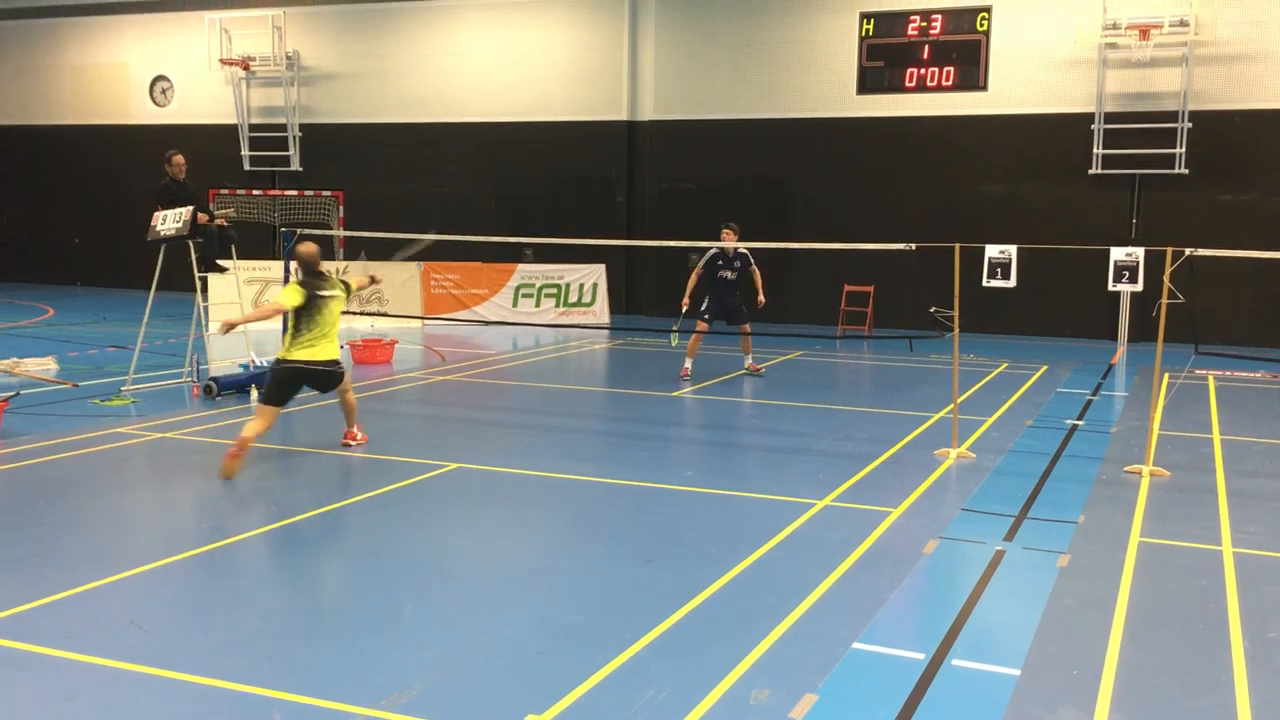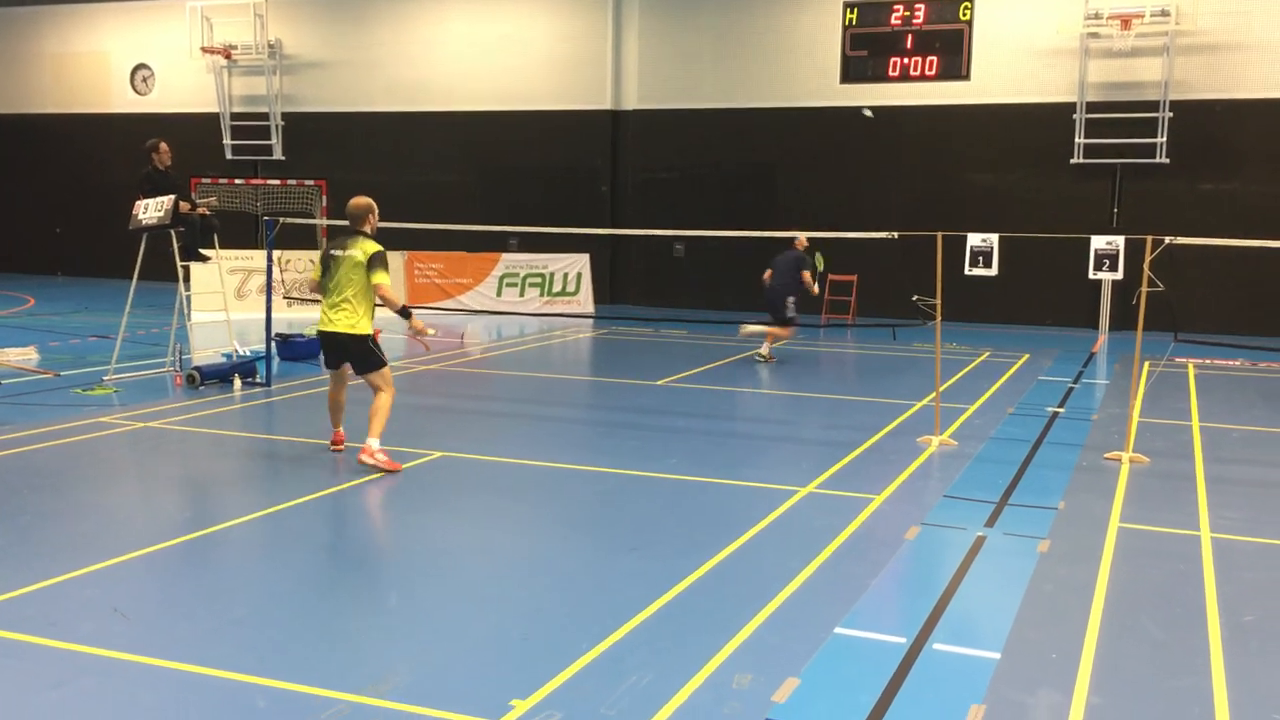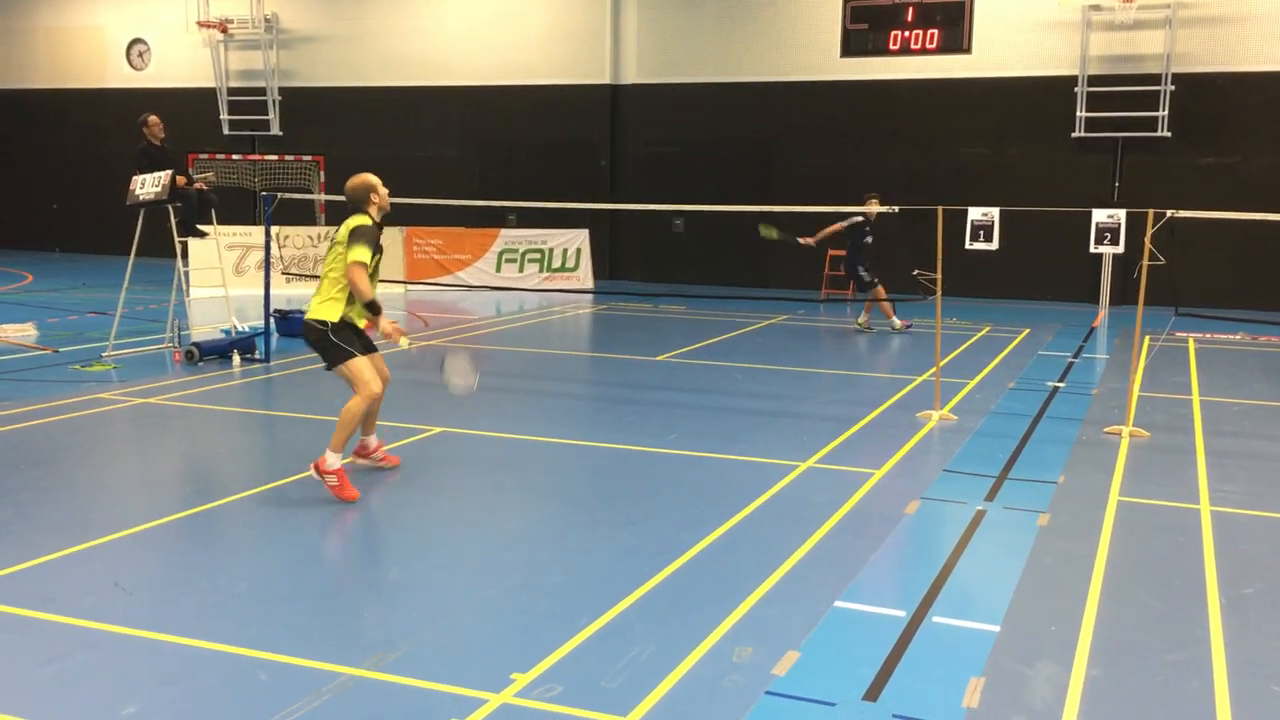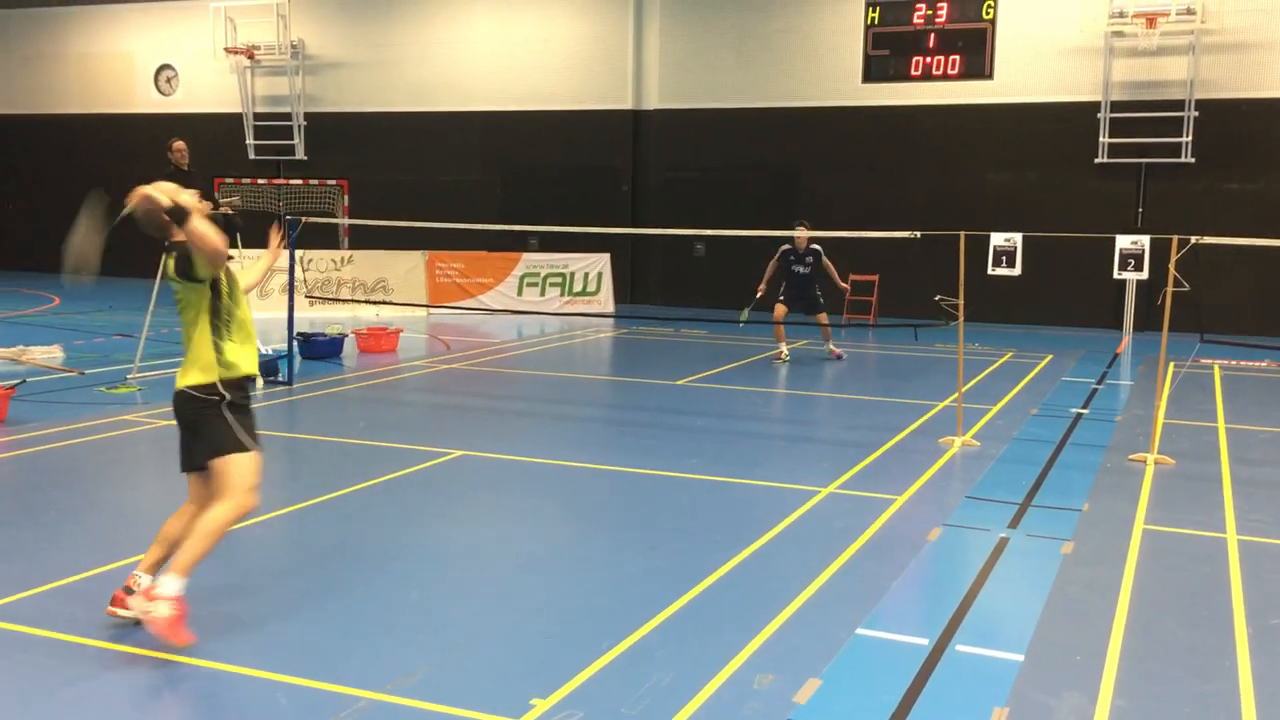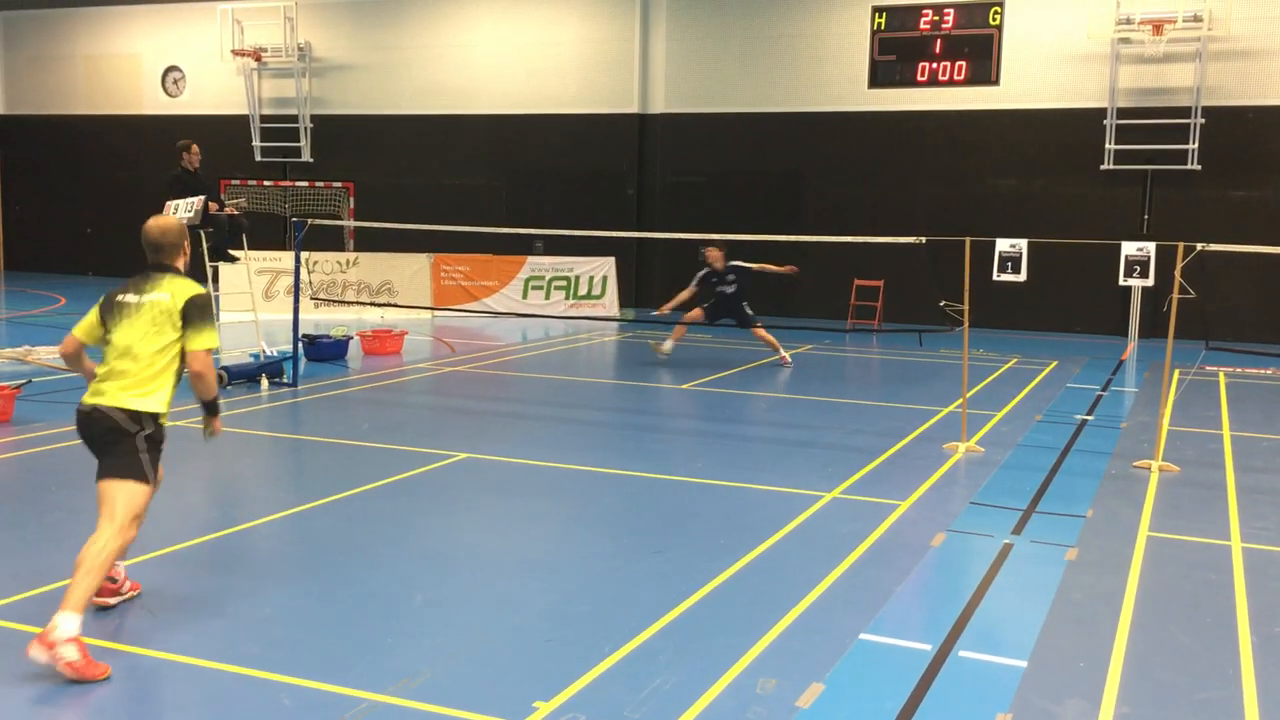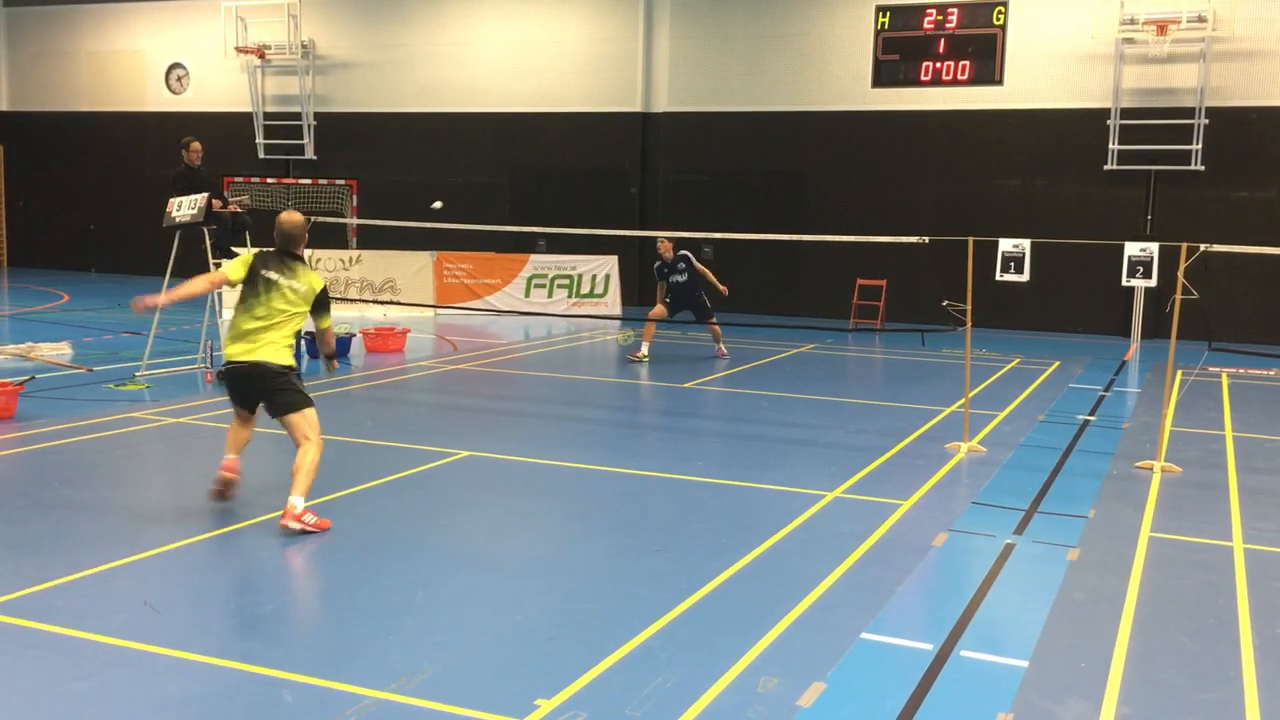
dt=0.7s
person 1, frame 1
left shoulder: (301, 287)
right shoulder: (339, 286)
left elbow: (277, 307)
right elbow: (356, 284)
left wrist: (238, 320)
right wrist: (371, 279)
left hip: (290, 362)
right hip: (325, 363)
left knee: (262, 420)
right knee: (345, 388)
left ankle: (242, 442)
right ankle: (352, 432)
person 1, frame 2
left shoulder: (331, 248)
right shoulder: (373, 250)
left elbow: (313, 285)
right elbow: (382, 291)
right wrist: (409, 317)
left hip: (327, 330)
right hip: (356, 333)
left knee: (337, 382)
right knee: (385, 389)
left ankle: (337, 435)
right ankle: (371, 450)
person 1, frame 3
left shoulder: (353, 227)
right shoulder: (365, 228)
right elbow: (357, 276)
left wrist: (370, 316)
right wrist: (379, 316)
left hip: (343, 321)
right hip: (330, 324)
left knee: (381, 377)
right knee: (369, 390)
left ankle: (367, 446)
right ankle: (329, 463)
person 1, frame 4
left shoulder: (206, 265)
right shoulder: (190, 261)
left elbow: (237, 279)
right elbow: (217, 249)
left wrist: (272, 256)
right wrist: (171, 209)
left hip: (201, 397)
right hip: (214, 398)
left knee: (198, 508)
right knee: (237, 499)
left ankle: (137, 587)
right ankle: (164, 593)
person 1, frame 5
left shoulder: (118, 294)
right shoulder: (192, 296)
left elbow: (69, 349)
right elbow: (200, 367)
right wrist: (212, 413)
left hip: (95, 410)
right hip: (129, 419)
left knee: (147, 484)
right knee: (117, 528)
left ankle: (107, 579)
right ankle: (60, 634)
person 1, frame 6
left shoulder: (254, 261)
right shoulder: (315, 284)
left elbow: (210, 281)
right elbow: (326, 334)
left wrist: (163, 298)
right wrist: (331, 358)
left hip: (238, 364)
right hip: (277, 369)
left knee: (243, 418)
right knee: (311, 440)
left ankle: (229, 465)
right ankle: (296, 509)
